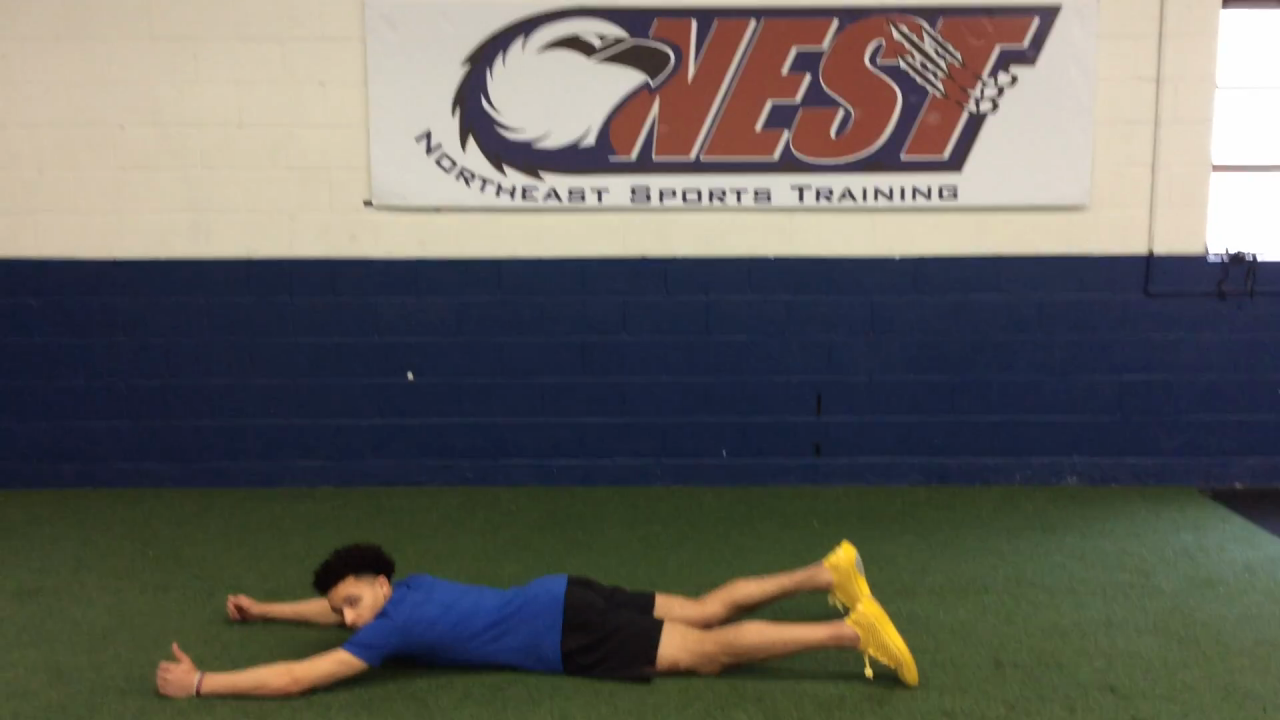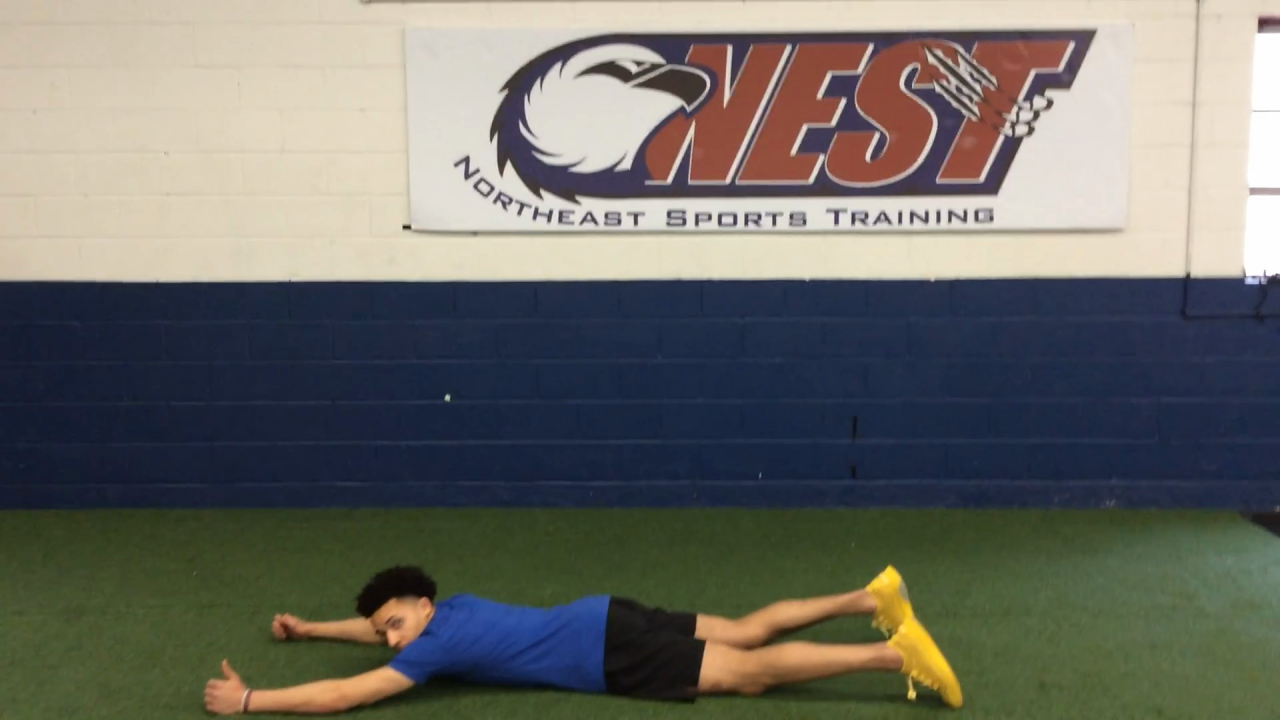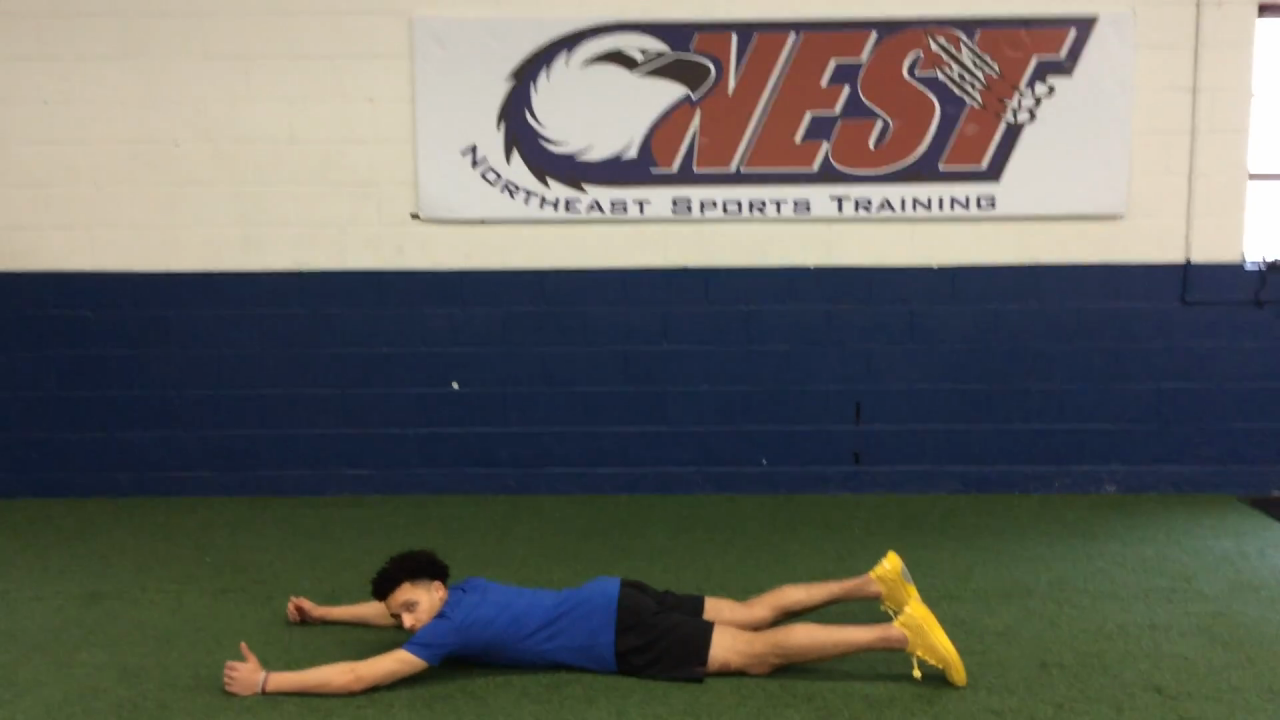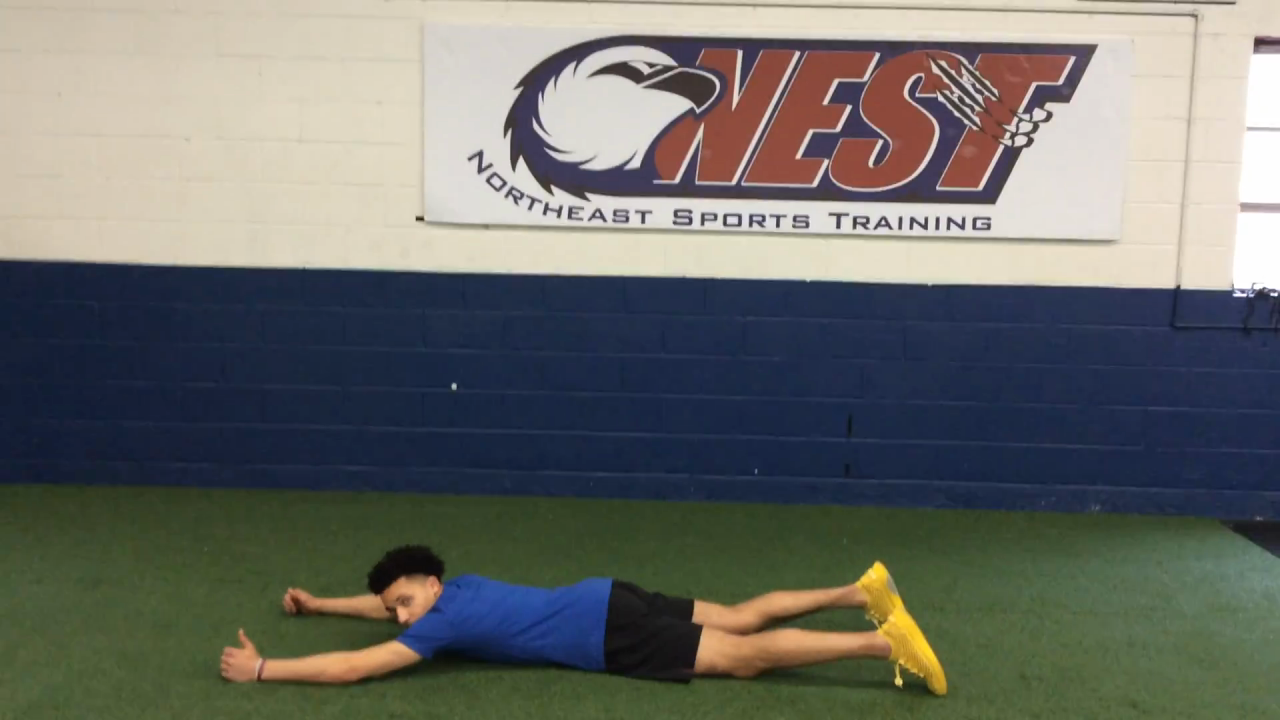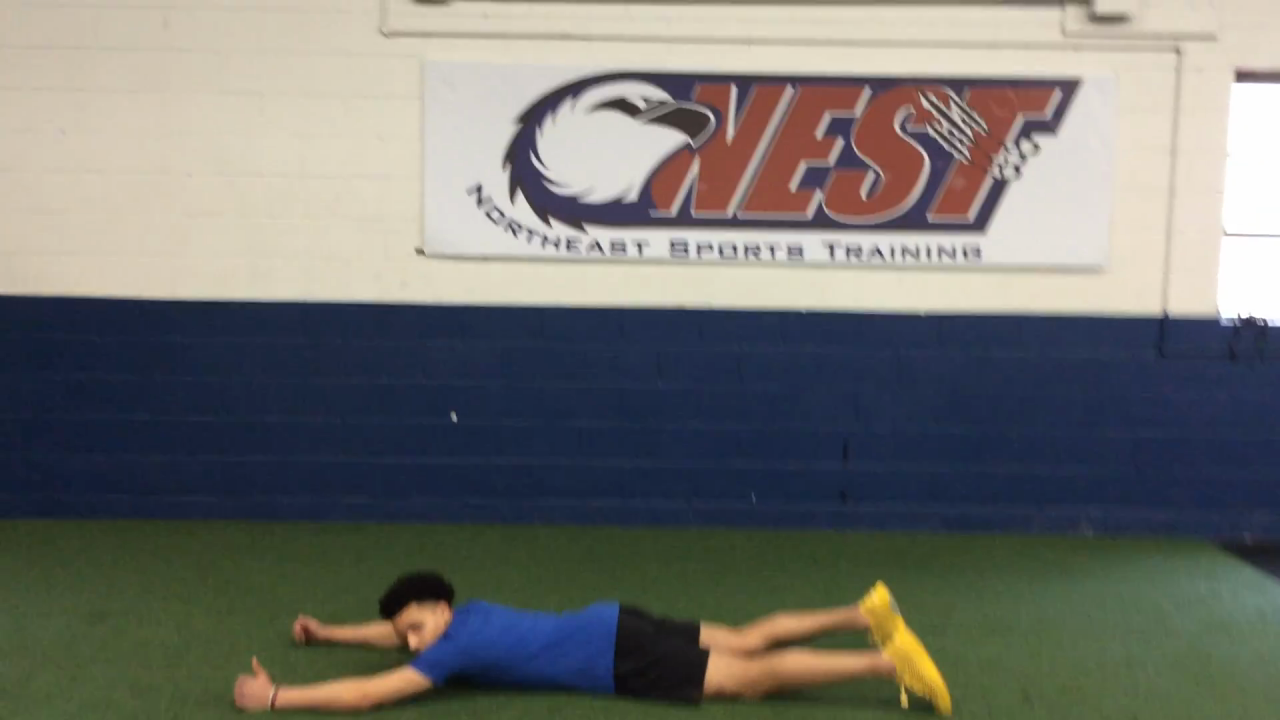
dt=0.4s
person 1, frame 1
left shoulder: (394, 625)
right shoulder: (408, 589)
left elbow: (295, 680)
right elbow: (341, 607)
left wrist: (202, 685)
right wrist: (264, 609)
left hip: (569, 633)
right hip: (565, 601)
left knee: (708, 652)
right knee: (705, 610)
left ankle: (851, 629)
right ankle: (827, 572)
person 1, frame 2
left shoulder: (438, 645)
right shoulder: (449, 608)
right elbow: (380, 626)
right wrist: (308, 627)
left hip: (612, 656)
right hip: (606, 622)
right knee: (746, 631)
left ankle: (894, 653)
right ankle: (871, 598)
person 1, frame 3
left shoulder: (451, 626)
right shoulder: (462, 592)
left elbow: (356, 679)
right elbow: (393, 608)
left wrist: (267, 683)
right wrist: (324, 612)
left hip: (621, 636)
right hip: (616, 604)
left knee: (756, 653)
right knee: (753, 612)
left ankle: (898, 632)
right ankle: (874, 581)
person 1, frame 4
left shoulder: (444, 620)
right shoulder: (455, 588)
left elbow: (352, 668)
right elbow: (389, 602)
left wrist: (264, 670)
right wrist: (319, 603)
left hip: (610, 635)
right hip: (607, 604)
left knee: (743, 658)
right knee: (740, 619)
left ankle: (882, 641)
right ankle: (861, 592)
person 1, frame 5
left shoulder: (455, 647)
right shoulder: (465, 615)
right elbow: (396, 630)
right wrist: (328, 631)
left hip: (619, 660)
right hip: (615, 630)
right knee: (745, 640)
left ankle: (887, 662)
right ankle: (863, 614)
